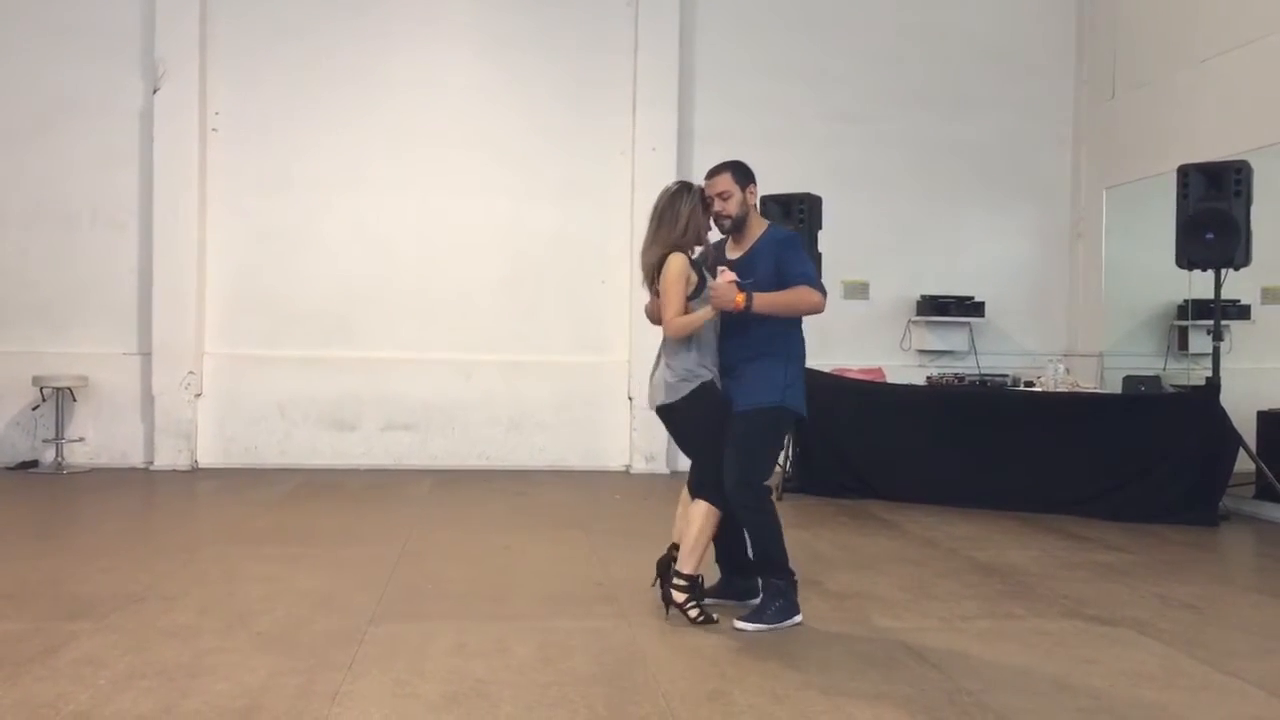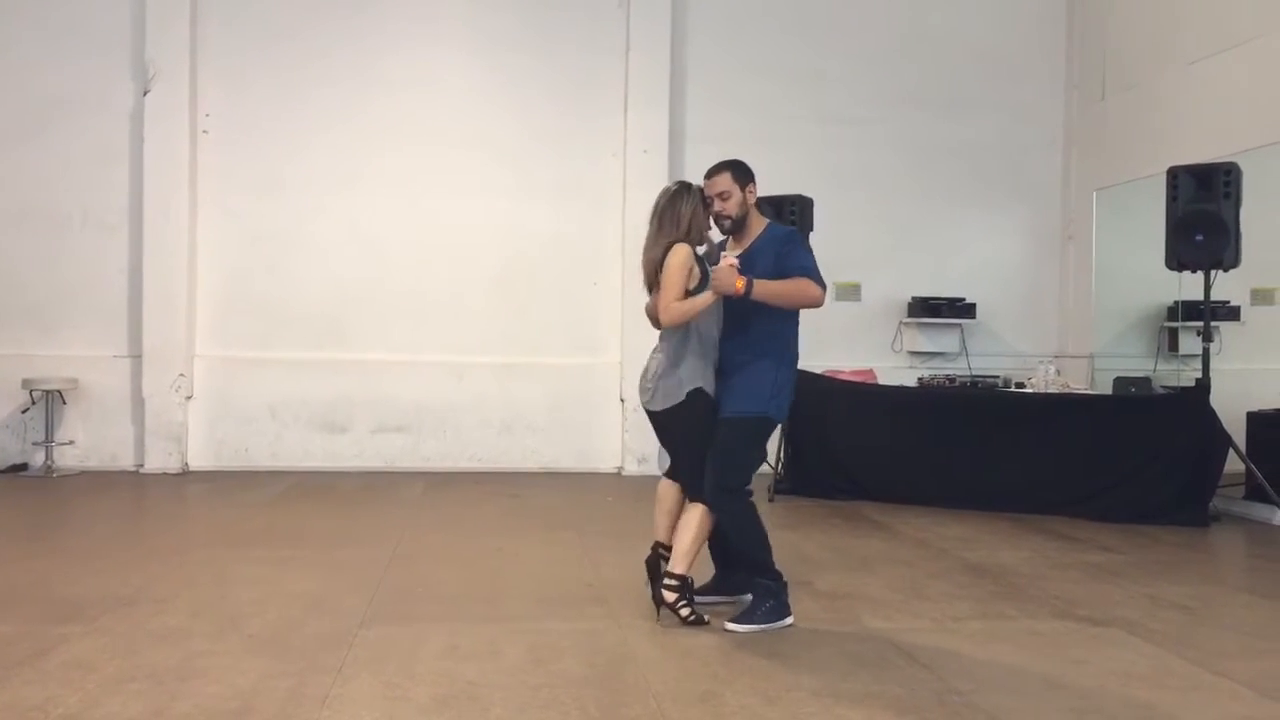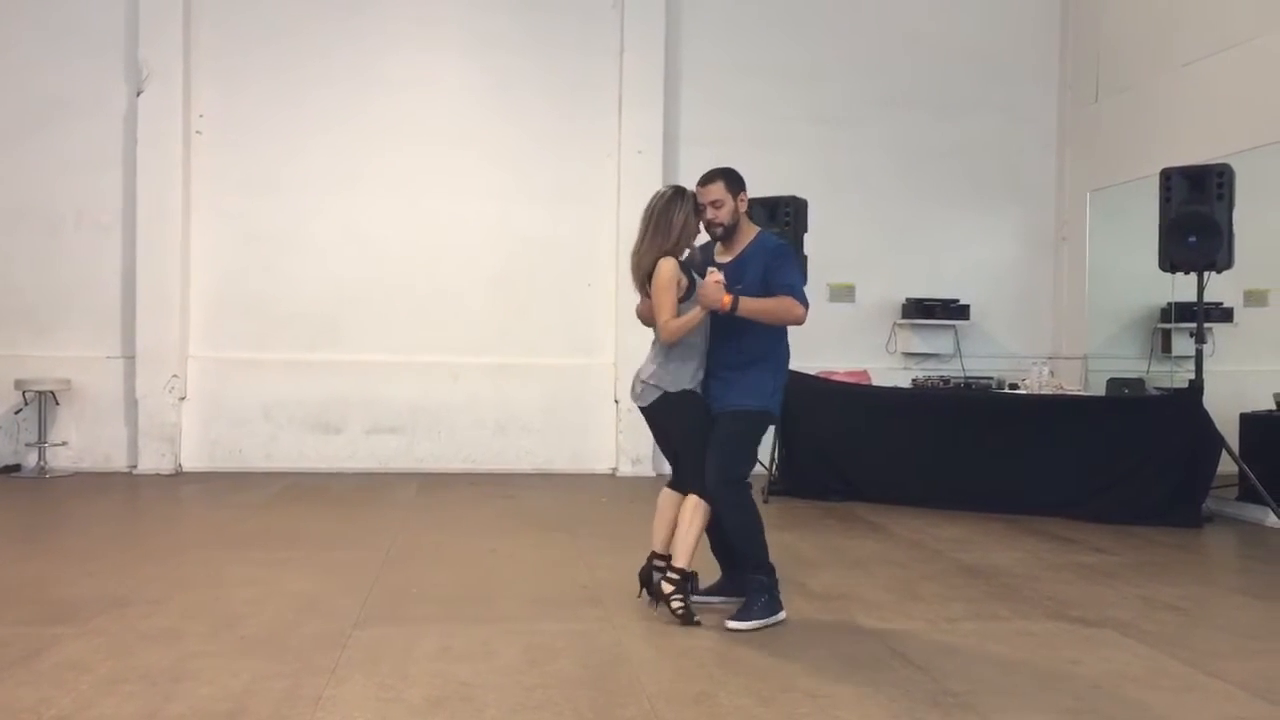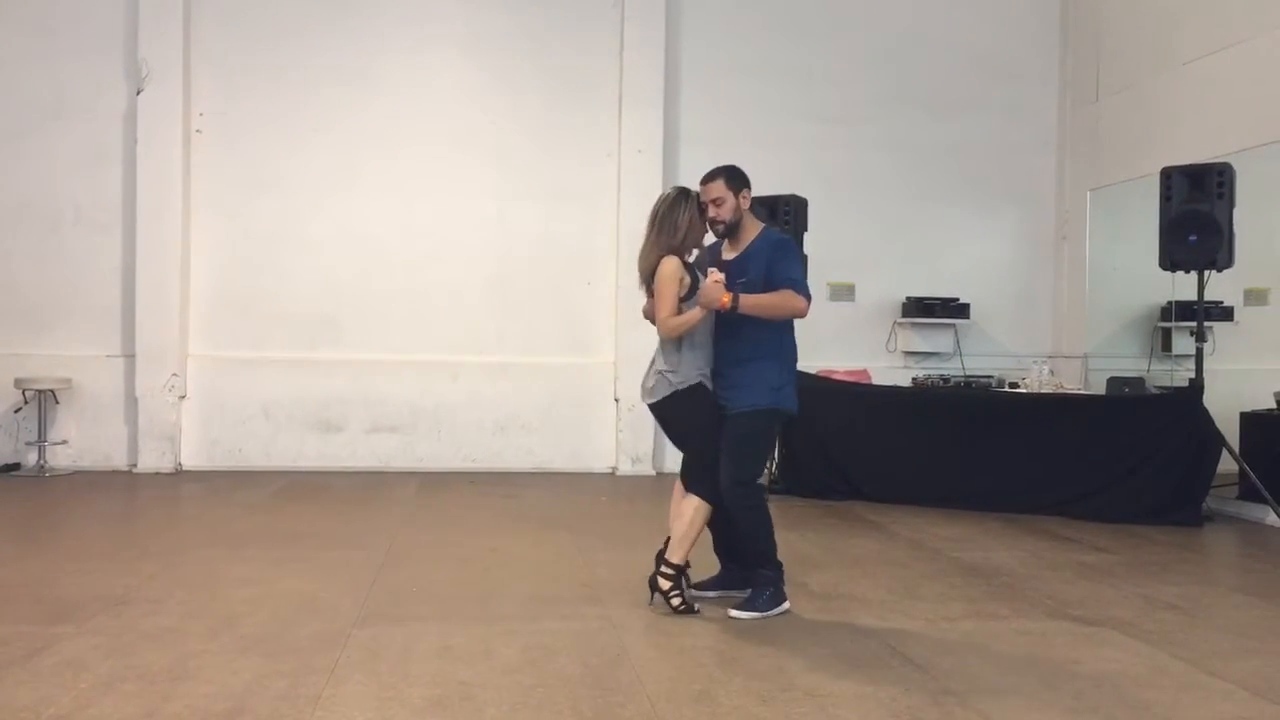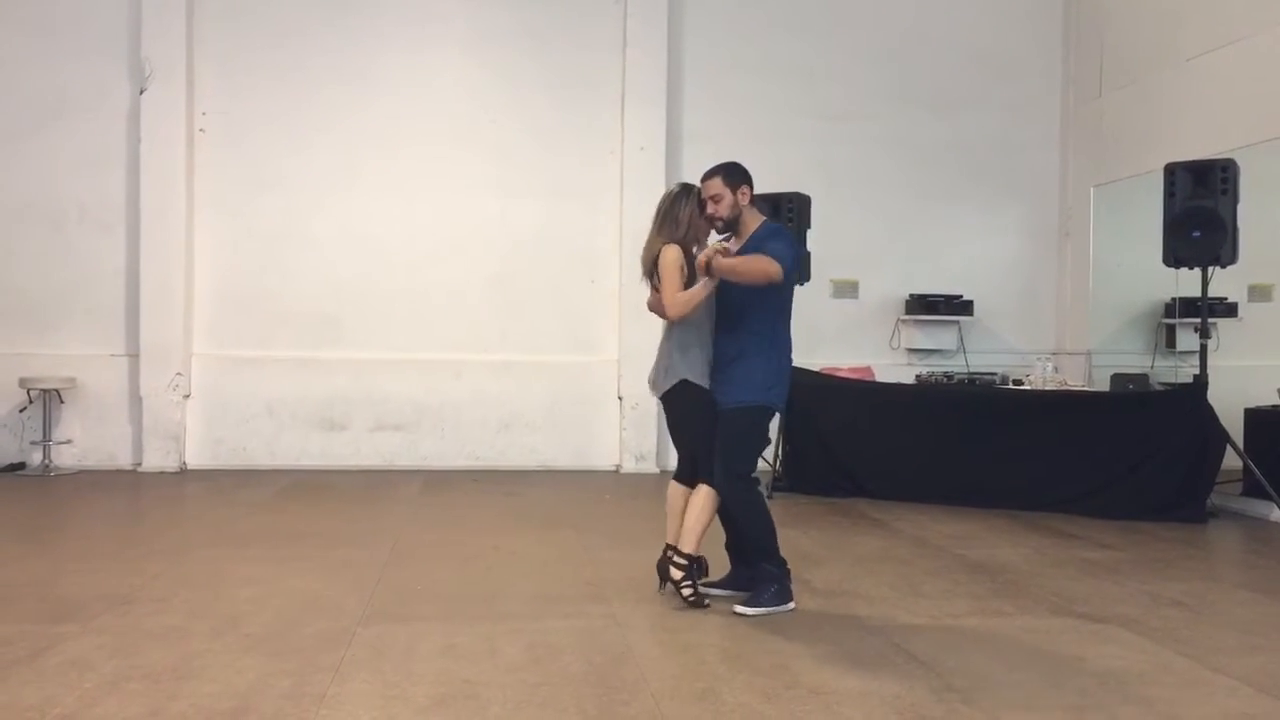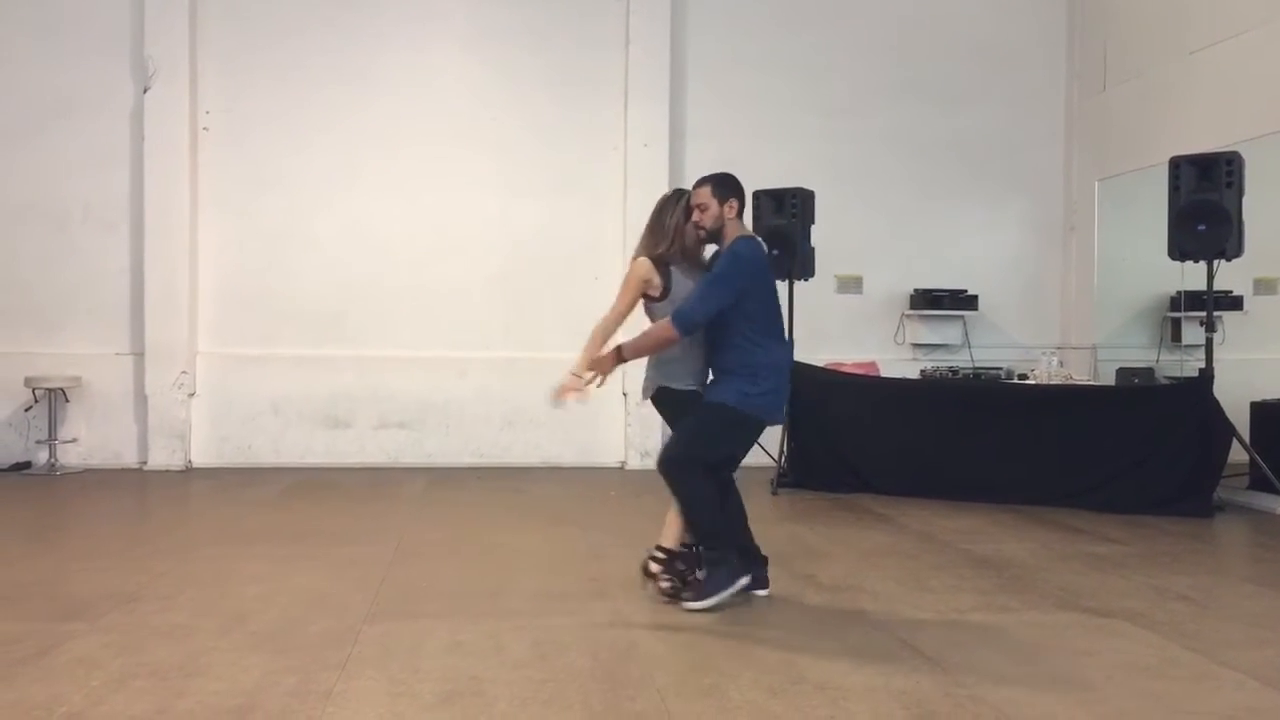
dt=0.4s
person 1, frame 1
left shoulder: (782, 245)
right shoulder: (711, 254)
left elbow: (813, 298)
left wrist: (741, 299)
right wrist: (659, 308)
left hip: (766, 390)
right hip: (725, 386)
left knee: (745, 484)
left ankle: (781, 598)
right ankle: (737, 580)
person 1, frame 2
left shoulder: (783, 242)
right shoulder: (717, 252)
left elbow: (813, 292)
left wrist: (743, 285)
right wrist: (659, 308)
left hip: (758, 389)
right hip: (722, 385)
left knee: (726, 488)
right knee: (706, 481)
left ankle: (772, 596)
right ankle: (731, 576)
person 1, frame 3
left shoulder: (773, 252)
right shoulder: (701, 257)
left elbow: (796, 311)
left wrist: (728, 301)
right wrist: (649, 309)
left hip: (752, 391)
right hip: (710, 390)
left knee: (725, 481)
right knee: (703, 482)
left ankle: (764, 592)
right ankle: (735, 577)
person 1, frame 4
left shoulder: (777, 247)
right shoulder: (711, 256)
left elbow: (797, 303)
left wrist: (729, 300)
right wrist: (657, 309)
left hip: (761, 391)
right hip: (720, 387)
left knee: (738, 482)
left ankle: (770, 585)
right ankle: (734, 571)
person 1, frame 5
left shoulder: (774, 238)
right shoulder: (722, 248)
left elbow: (768, 271)
left wrist: (712, 263)
left hip: (754, 384)
right hip: (723, 382)
left knee: (735, 477)
right knee: (720, 477)
left ankle: (775, 582)
right ankle: (745, 570)
person 1, frame 6
left shoulder: (739, 259)
right shoulder: (738, 257)
left elbow: (679, 326)
right elbow: (700, 321)
left wrist: (617, 355)
left hip: (749, 390)
right hip: (741, 387)
left knee: (678, 461)
right knee: (712, 472)
left ankle: (725, 563)
right ankle: (750, 568)
person 2, frame 1
left shoulder: (686, 261)
right shoulder: (678, 260)
right elbow: (673, 326)
right wrist: (718, 305)
left hip: (679, 384)
right hip: (691, 385)
left knee: (706, 472)
right knee: (718, 483)
left ankle: (674, 560)
right ankle: (683, 583)
person 2, frame 2
left shoulder: (682, 255)
right shoulder: (682, 252)
right elbow: (668, 314)
left wrist: (718, 287)
right wrist: (716, 291)
left hip: (665, 385)
right hip: (685, 387)
left knee: (682, 469)
right knee: (707, 488)
left ankle: (661, 557)
right ankle: (673, 583)
person 2, frame 3
left shoulder: (675, 264)
right shoulder: (668, 265)
right elbow: (667, 330)
right wrist: (707, 304)
left hip: (662, 388)
right hip: (675, 390)
left knee: (683, 475)
right knee: (703, 480)
left ankle: (657, 565)
right ankle: (675, 577)
person 2, frame 4
left shoulder: (683, 266)
right shoulder: (672, 264)
right elbow: (667, 326)
right wrist: (708, 305)
left hip: (673, 384)
right hip: (683, 387)
left knee: (696, 467)
right knee: (711, 479)
left ankle: (670, 554)
right ankle: (669, 572)
person 2, frame 5
left shoulder: (688, 255)
right shoulder: (672, 252)
right elbow: (674, 308)
right wrist: (712, 278)
left hip: (692, 377)
right hip: (684, 378)
left knee: (691, 467)
right knee: (715, 471)
left ankle: (673, 555)
right ankle: (683, 560)
person 2, frame 6
left shoulder: (696, 265)
right shoulder: (648, 267)
right elbow: (611, 322)
right wrist: (581, 370)
left hip: (692, 382)
right hip: (674, 383)
left ankle: (681, 549)
right ankle: (664, 556)
